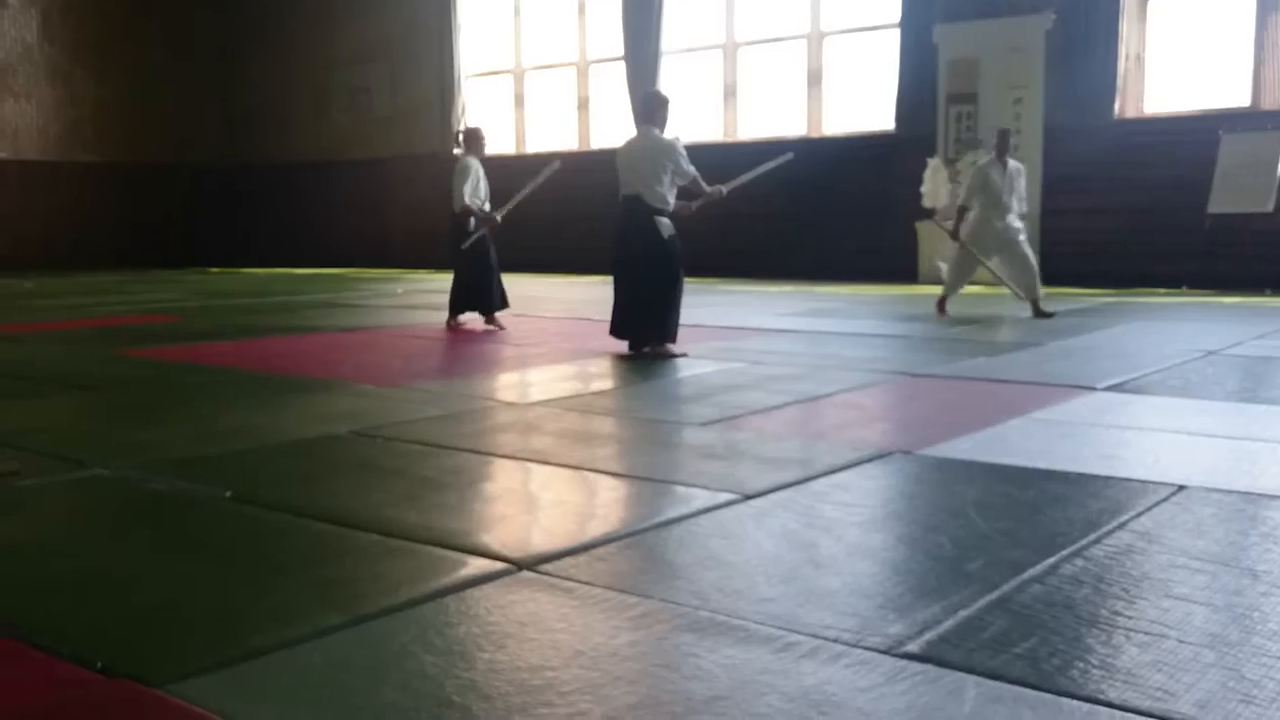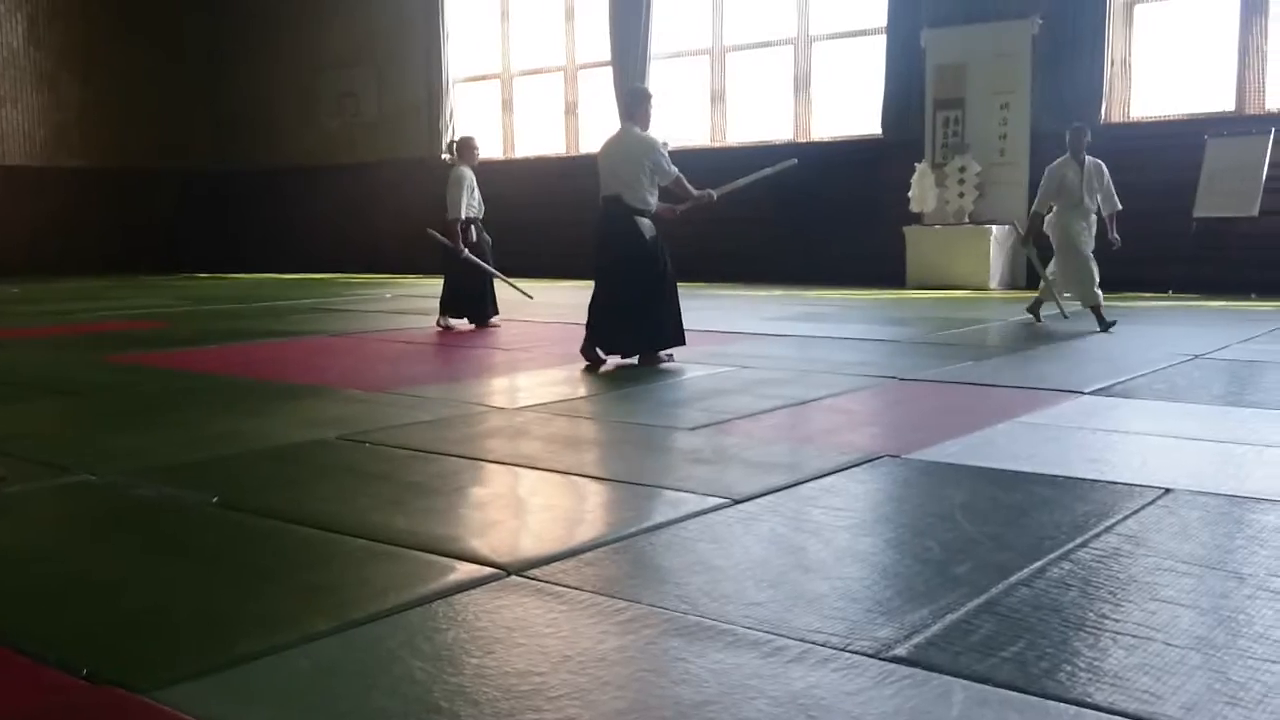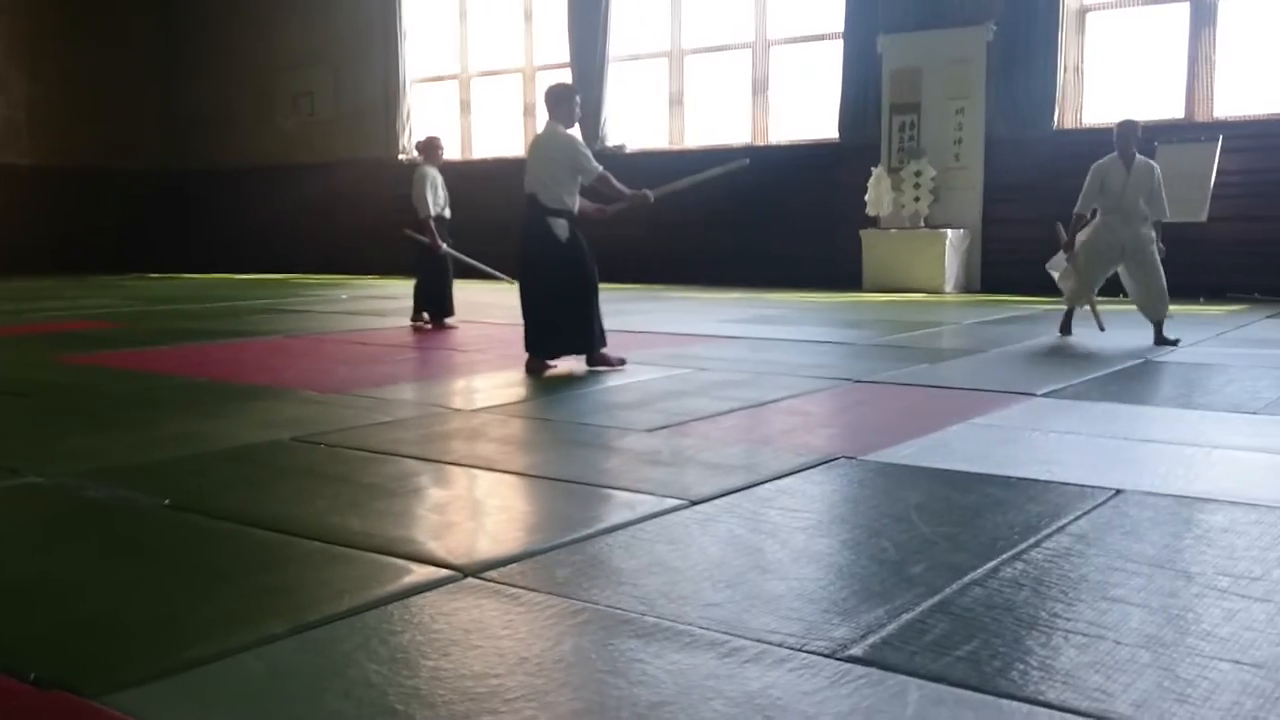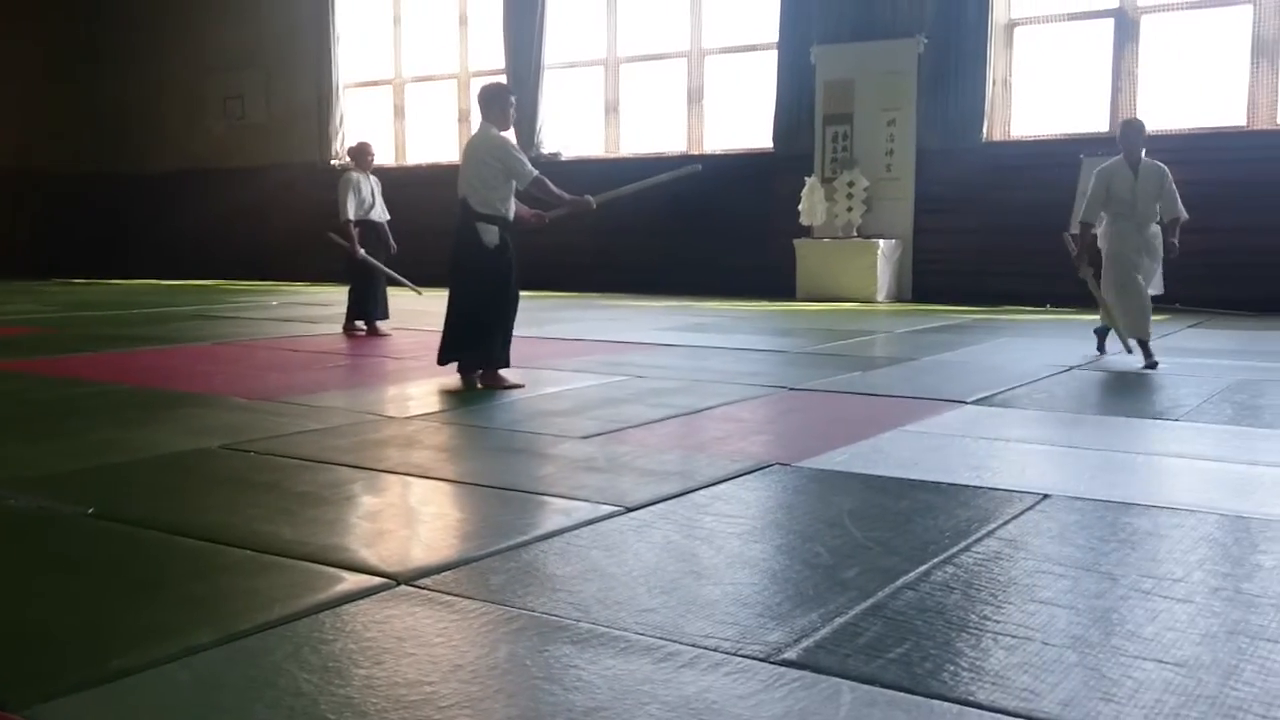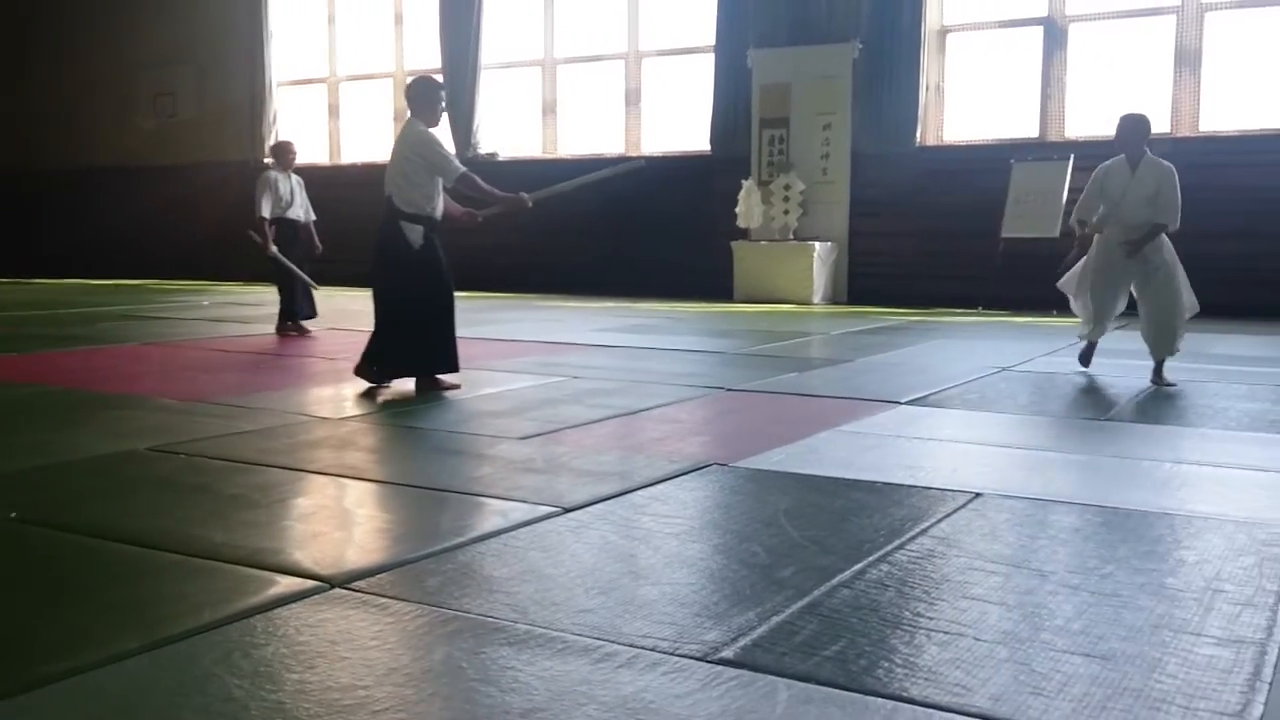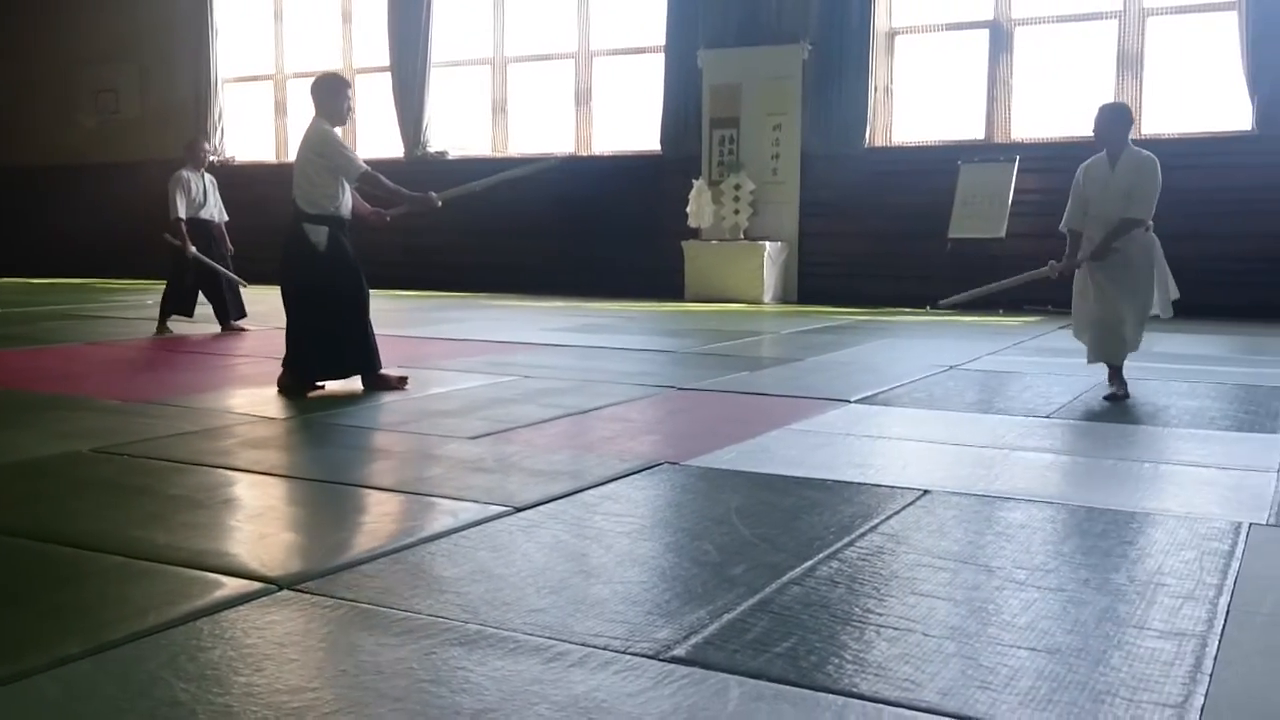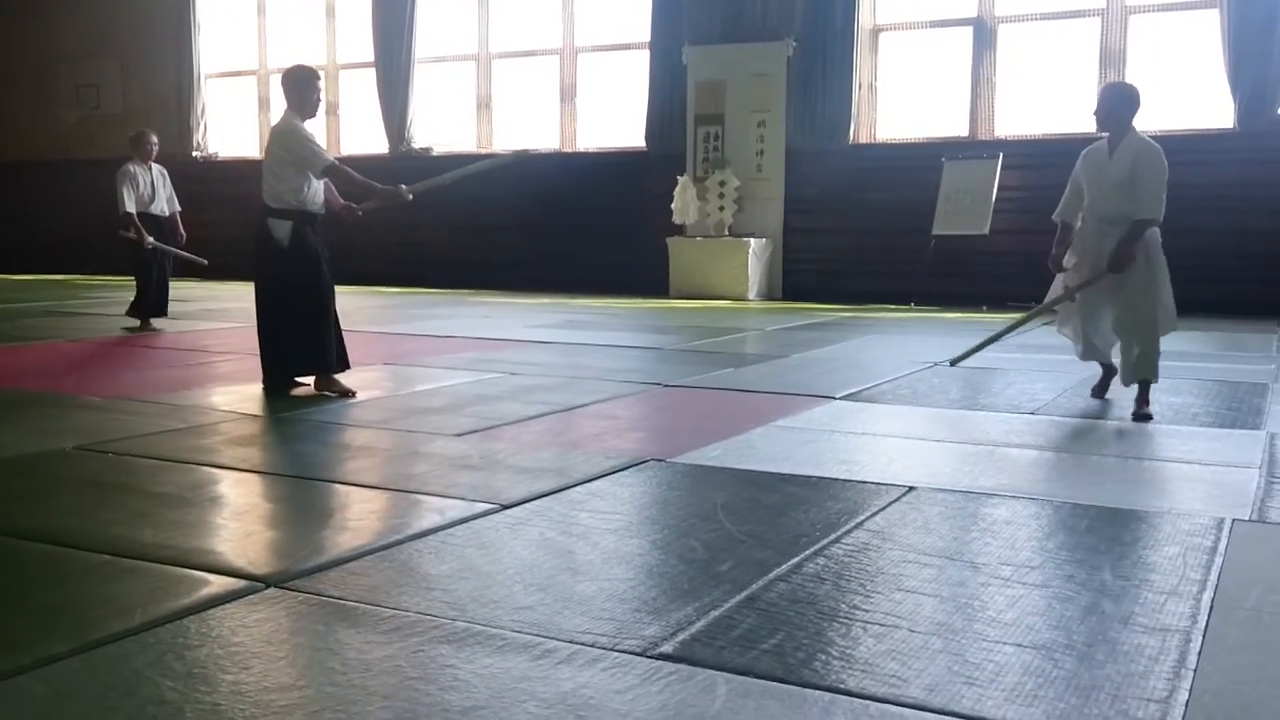
dt=0.5s
person 1, frame 1
left shoulder: (625, 150)
right shoulder: (668, 146)
right elbow: (691, 178)
left wrist: (672, 204)
right wrist: (711, 192)
left hip: (628, 221)
right hip: (653, 223)
left knee: (632, 279)
right knee: (666, 279)
left ankle: (637, 338)
right ankle: (658, 339)
person 1, frame 2
left shoulder: (608, 146)
right shoulder: (647, 144)
right elbow: (674, 179)
left wrist: (657, 207)
right wrist: (697, 196)
left hip: (609, 221)
right hip: (634, 225)
left knee: (610, 283)
right knee: (651, 283)
left ankle: (593, 342)
right ankle: (649, 348)
person 1, frame 3
left shoulder: (539, 142)
right shoulder: (566, 141)
right elbow: (598, 177)
left wrist: (587, 207)
right wrist: (631, 196)
left hip: (537, 224)
right hip: (556, 225)
left knee: (539, 288)
right knee: (579, 283)
left ankle: (536, 354)
right ankle: (593, 350)
person 1, frame 4
left shoulder: (477, 143)
right shoulder: (498, 143)
right elbow: (534, 182)
left wrist: (524, 213)
right wrist: (572, 201)
left hip: (472, 230)
right hip: (487, 233)
left knee: (472, 298)
right knee: (497, 299)
left ankle: (470, 365)
right ankle: (487, 368)
person 1, frame 5
left shoulder: (410, 138)
right shoulder: (422, 139)
right elbow: (462, 179)
left wrist: (458, 213)
right wrist: (506, 200)
left hip: (400, 231)
right hip: (412, 233)
left knee: (398, 302)
right knee: (431, 300)
left ankle: (373, 363)
right ankle: (427, 372)
person 1, frame 6
left shoulder: (319, 136)
right shoulder: (325, 138)
left elbow: (343, 186)
right elbow: (366, 178)
left wrist: (366, 212)
right wrist: (413, 199)
left hip: (314, 233)
right hip: (321, 234)
left knee: (310, 306)
right knee: (349, 299)
left ankle: (296, 374)
right ankle: (370, 372)
person 1, frame 7
left shoulder: (294, 131)
right shoulder: (289, 131)
left elbow: (320, 178)
right elbow: (334, 170)
left wrist: (339, 205)
right wrist: (383, 193)
left hip: (294, 227)
right hip: (290, 229)
left knee: (284, 303)
right knee: (314, 297)
left ankle: (278, 373)
right ankle: (323, 372)
person 2, frame 1
left shoulder: (1018, 169)
right shoulder: (982, 169)
left elbow: (1020, 202)
right elbow: (967, 200)
left wrist: (1017, 226)
right wrist: (957, 227)
left hip: (1008, 224)
right hip: (984, 223)
left knee: (1025, 264)
right knee: (965, 264)
left ankle: (1036, 308)
right ankle: (943, 300)
person 2, frame 2
left shoulder: (1098, 167)
right shoulder: (1057, 170)
left elbow: (1108, 201)
right elbow: (1041, 204)
left wrist: (1112, 231)
right wrist: (1029, 234)
left hip: (1087, 223)
right hip: (1065, 224)
left knee: (1063, 271)
right knee: (1084, 271)
left ankle: (1036, 305)
right ankle: (1100, 319)
person 2, frame 3
left shoulder: (1150, 169)
right shoulder: (1101, 168)
left elbow: (1156, 207)
right elbow: (1084, 206)
left wrist: (1157, 240)
right wrist: (1071, 239)
left hip: (1138, 233)
right hip: (1107, 231)
left knee: (1152, 282)
right knee: (1085, 276)
left ankle: (1158, 334)
right ankle: (1067, 319)
person 2, frame 4
left shoulder: (1159, 171)
right shoulder: (1106, 172)
left elbow: (1173, 209)
right elbow: (1091, 211)
left wrist: (1173, 237)
right wrist: (1083, 247)
left hip: (1149, 238)
right hip: (1118, 237)
left knee: (1128, 296)
right knee: (1132, 296)
left ankle: (1104, 329)
right ankle: (1147, 352)
person 2, frame 5
left shoulder: (1164, 171)
right shoulder: (1106, 171)
left elbow: (1168, 217)
right elbow: (1085, 208)
left wrist: (1142, 241)
right wrist: (1083, 231)
left hip: (1150, 245)
right hip: (1110, 244)
left knee: (1164, 309)
right knee: (1099, 302)
left ankle: (1158, 369)
right ankle: (1091, 343)
person 2, frame 6
left shoulder: (1146, 163)
right shoulder: (1088, 168)
left elbow: (1139, 213)
right elbow: (1076, 216)
left wrist: (1107, 241)
right wrist: (1072, 252)
left hip: (1135, 248)
right hip: (1095, 249)
left knee: (1134, 312)
right knee: (1103, 315)
left ankle: (1116, 371)
right ankle: (1117, 379)
person 2, frame 7
left shoulder: (1148, 153)
right shoulder: (1090, 155)
left elbow: (1150, 211)
right elbow: (1071, 205)
left wrist: (1124, 248)
right wrist: (1059, 248)
left hip: (1133, 247)
right hip: (1091, 246)
left knee: (1137, 324)
right knee: (1089, 318)
left ankle: (1142, 398)
right ankle: (1107, 368)
person 3, frame 1
left shoulder: (473, 163)
right shoulder: (468, 165)
right elbow: (461, 201)
left wrist: (484, 218)
right wrist: (483, 217)
left hip: (474, 222)
right hip: (470, 223)
left knee: (466, 269)
right knee: (485, 266)
left ankle: (454, 314)
right ankle: (489, 312)
person 3, frame 2
left shoulder: (465, 173)
right shoulder: (462, 174)
right elbow: (457, 211)
left wrist: (482, 233)
right wrist: (458, 240)
left hip: (470, 229)
right hip: (468, 231)
left knee: (457, 275)
right knee: (481, 273)
left ankle: (445, 315)
right ankle: (482, 317)
person 3, frame 3
left shoulder: (434, 172)
right shoulder: (425, 173)
right elbow: (425, 209)
left wrist: (441, 234)
right wrist: (434, 236)
left hip: (438, 226)
right hip: (431, 228)
left knee: (429, 273)
right knee: (439, 272)
left ankle: (418, 313)
right ankle: (438, 317)
person 3, frame 4
left shoulder: (373, 181)
right shoulder: (351, 179)
left elbow: (381, 212)
right elbow: (347, 214)
left wrist: (389, 238)
right wrist: (353, 241)
left hip: (375, 232)
right hip: (361, 233)
left knee: (363, 279)
right knee: (369, 277)
left ankle: (351, 321)
right ankle: (371, 323)
person 3, frame 5
left shoulder: (297, 180)
right shoulder: (269, 178)
left elbow: (306, 212)
right elbow: (263, 213)
left wrist: (314, 238)
right wrist: (268, 239)
left hip: (298, 231)
right hip: (281, 230)
left knee: (296, 277)
right knee: (289, 277)
left ankle: (285, 321)
right ankle: (294, 320)
person 3, frame 6
left shoulder: (210, 180)
right shoulder: (182, 177)
left elbow: (219, 213)
right elbow: (178, 214)
left wrist: (226, 240)
right wrist: (186, 241)
left hip: (210, 233)
right hip: (191, 231)
left knee: (221, 275)
right knee: (182, 279)
left ankle: (228, 320)
right ankle: (163, 322)
person 3, frame 7
left shoulder: (160, 171)
right shoulder: (128, 171)
left elbow: (171, 203)
right elbow: (127, 209)
left wrist: (179, 227)
right wrist: (142, 233)
left hip: (162, 226)
right hip: (142, 226)
left knee: (162, 271)
right knee: (147, 273)
left ankle: (137, 309)
right ankle: (145, 317)
